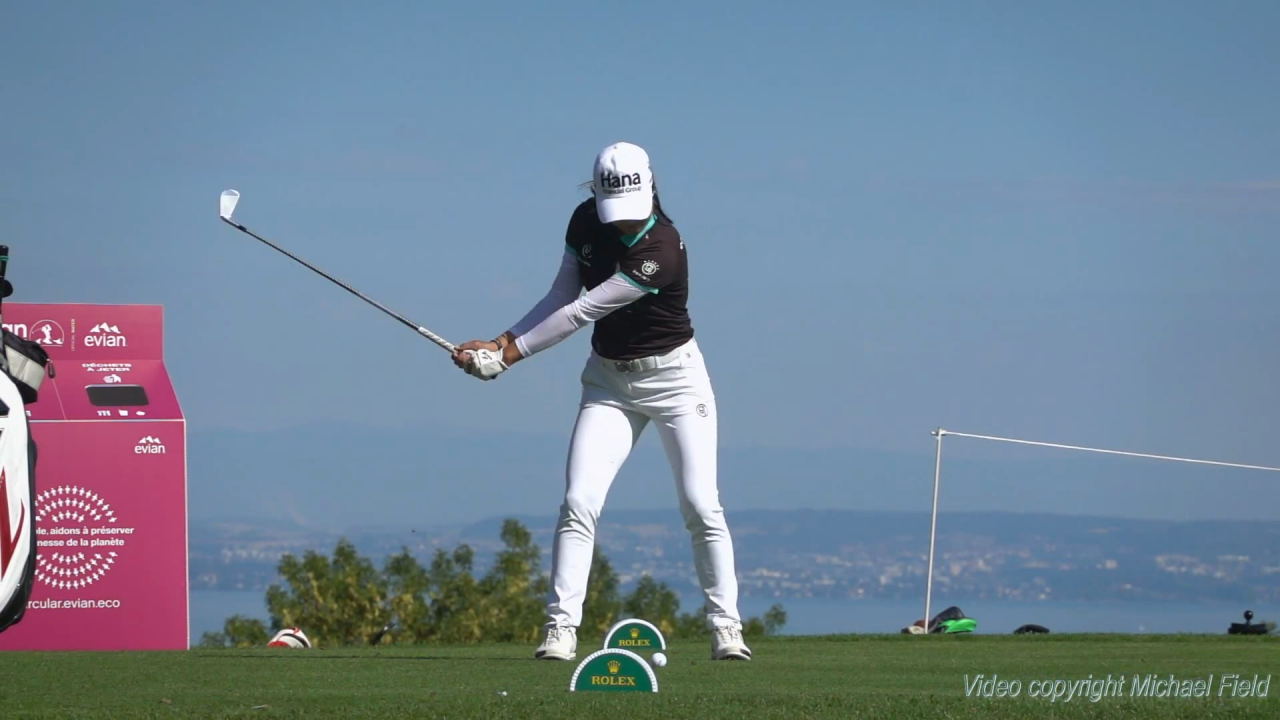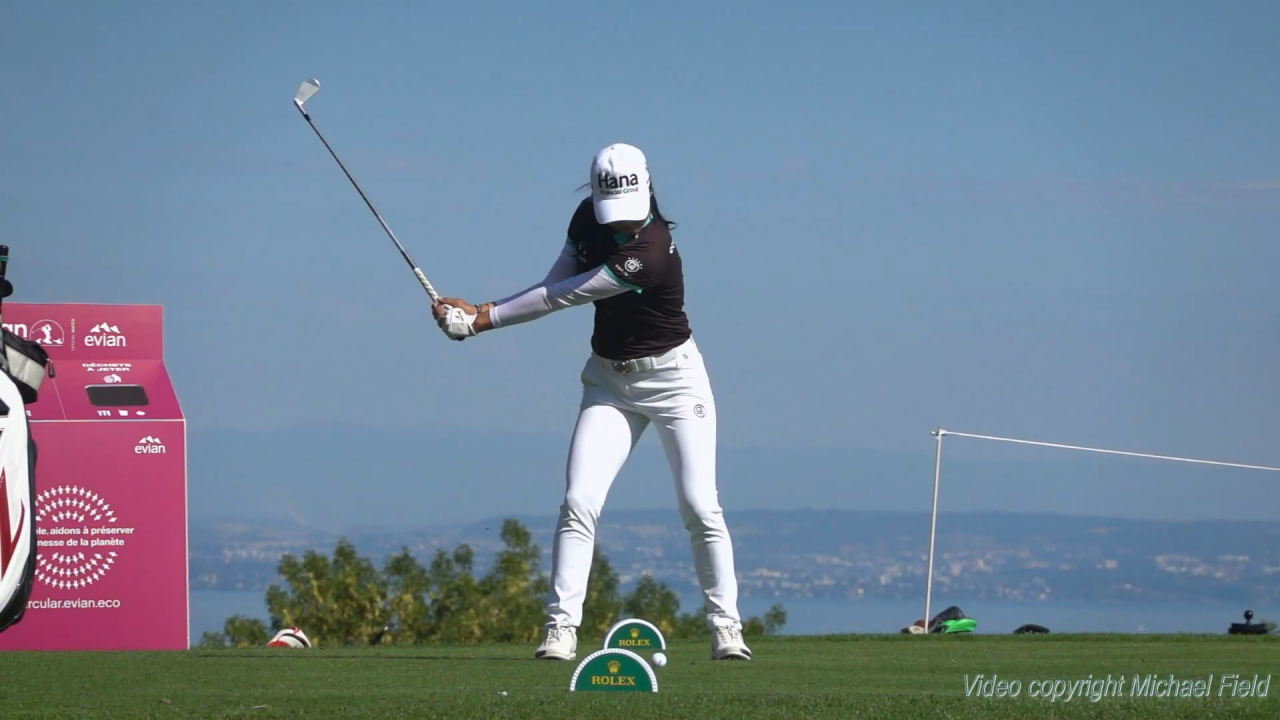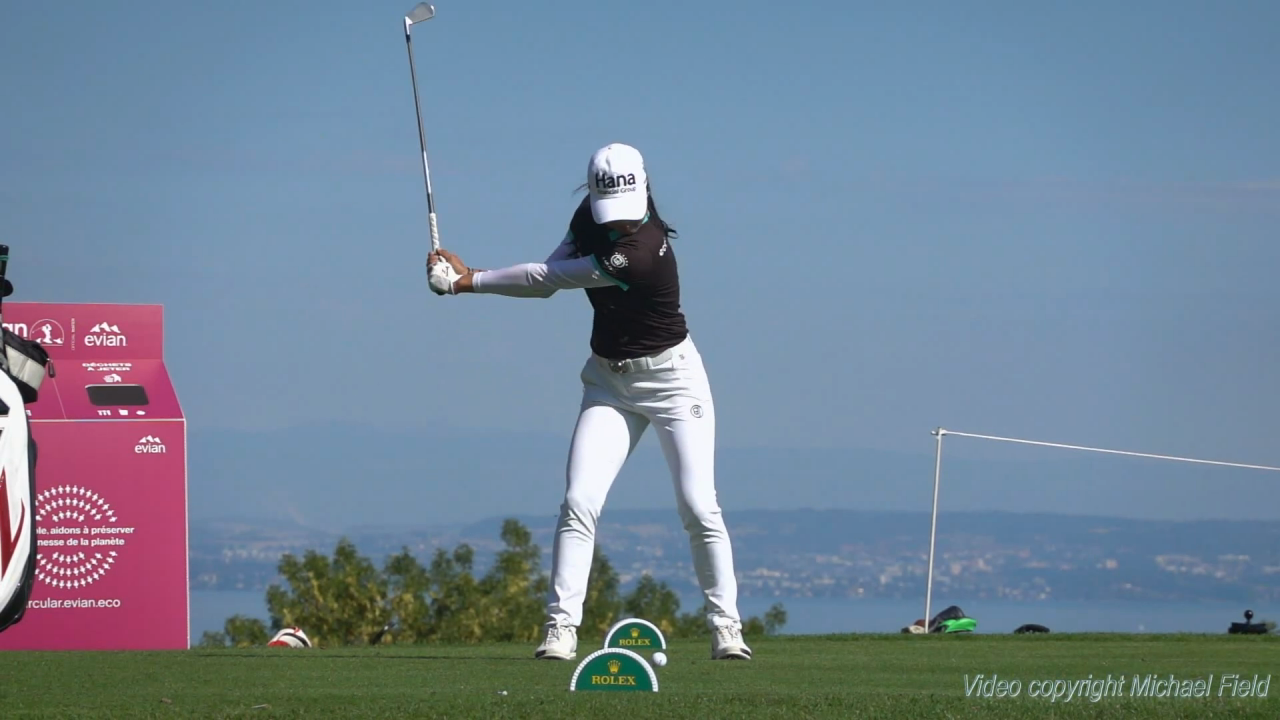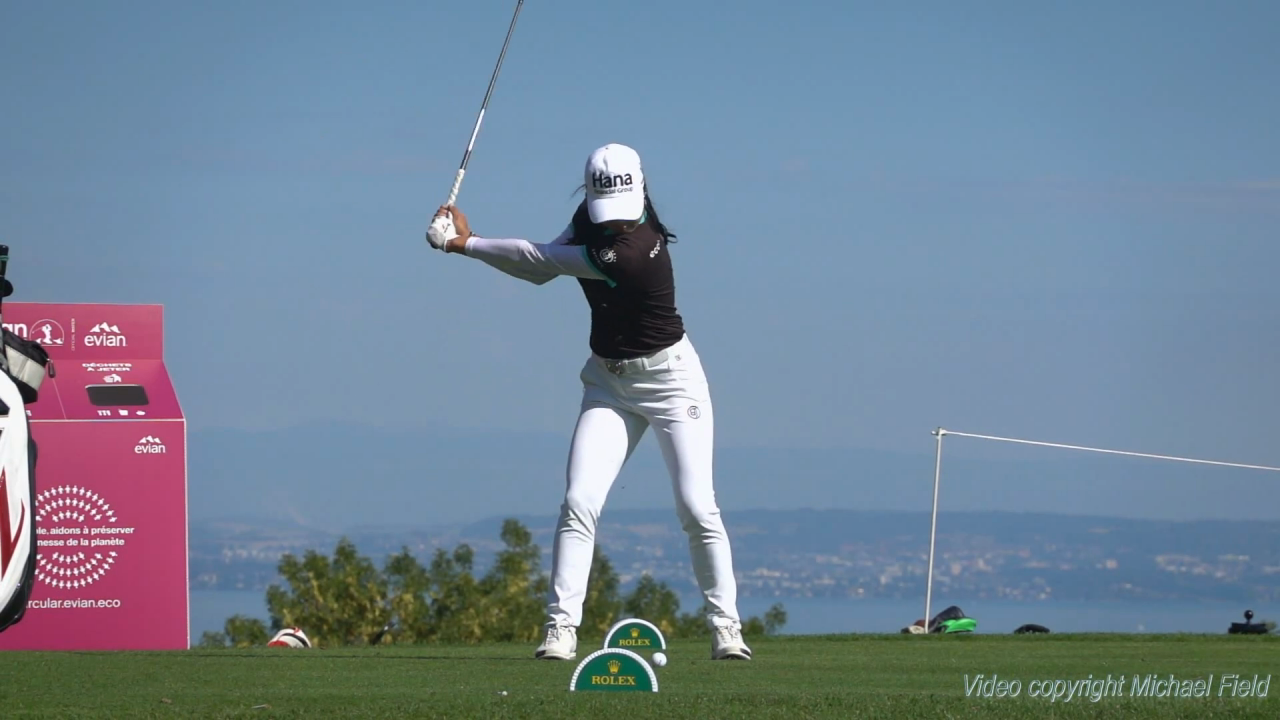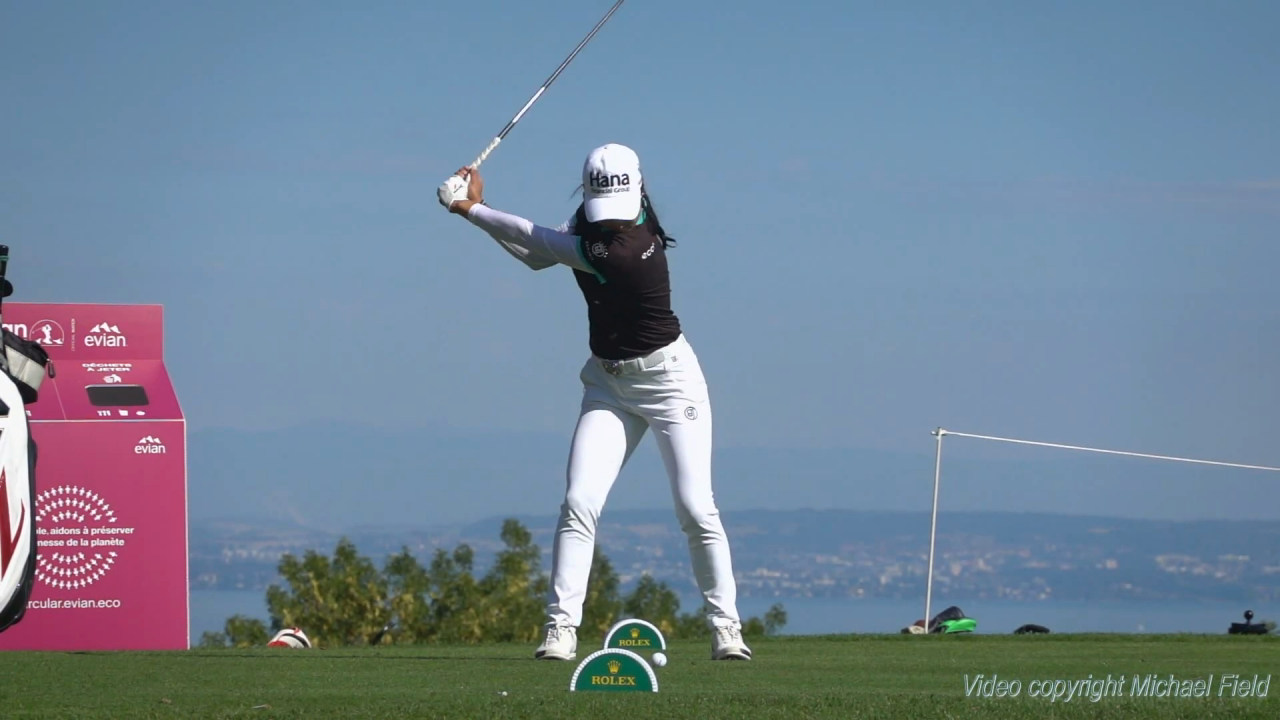
dt=0.2s
person 1, frame 1
left shoulder: (662, 249)
right shoulder: (585, 219)
left elbow: (582, 311)
right elbow: (561, 296)
left wrist: (509, 351)
right wrist: (499, 337)
left hip: (674, 377)
right hip: (608, 379)
left knee: (700, 504)
right knee: (578, 502)
left ankle: (726, 624)
right ankle: (561, 627)
person 1, frame 2
left shoulder: (651, 252)
right shoulder: (587, 217)
left elbow: (562, 297)
right elbow: (554, 287)
left wrist: (486, 317)
right wrist: (479, 308)
left hip: (672, 377)
right hip: (608, 379)
left knee: (699, 504)
right knee: (579, 502)
left ankle: (726, 626)
right ankle: (561, 627)
person 1, frame 3
left shoulder: (642, 253)
right shoulder: (590, 216)
left elbow: (547, 277)
right elbow: (546, 279)
left wrist: (470, 280)
right wrist: (467, 271)
left hip: (671, 377)
right hip: (608, 380)
left knee: (698, 505)
right knee: (579, 502)
left ankle: (726, 626)
right ankle: (561, 627)
person 1, frame 4
left shoulder: (632, 253)
right shoulder: (591, 216)
left elbow: (541, 256)
right elbow: (538, 268)
left wrist: (465, 242)
right wrist: (467, 234)
left hip: (669, 377)
right hip: (607, 381)
left knee: (696, 506)
right knee: (579, 503)
left ankle: (726, 626)
right ankle: (560, 627)
person 1, frame 5
left shoulder: (623, 252)
right shoulder: (596, 217)
left elbow: (538, 239)
right elbow: (536, 254)
left wrist: (471, 208)
right wrist: (477, 204)
left hip: (668, 378)
right hip: (608, 381)
left knee: (695, 507)
right knee: (579, 504)
left ankle: (726, 626)
right ankle: (560, 628)
